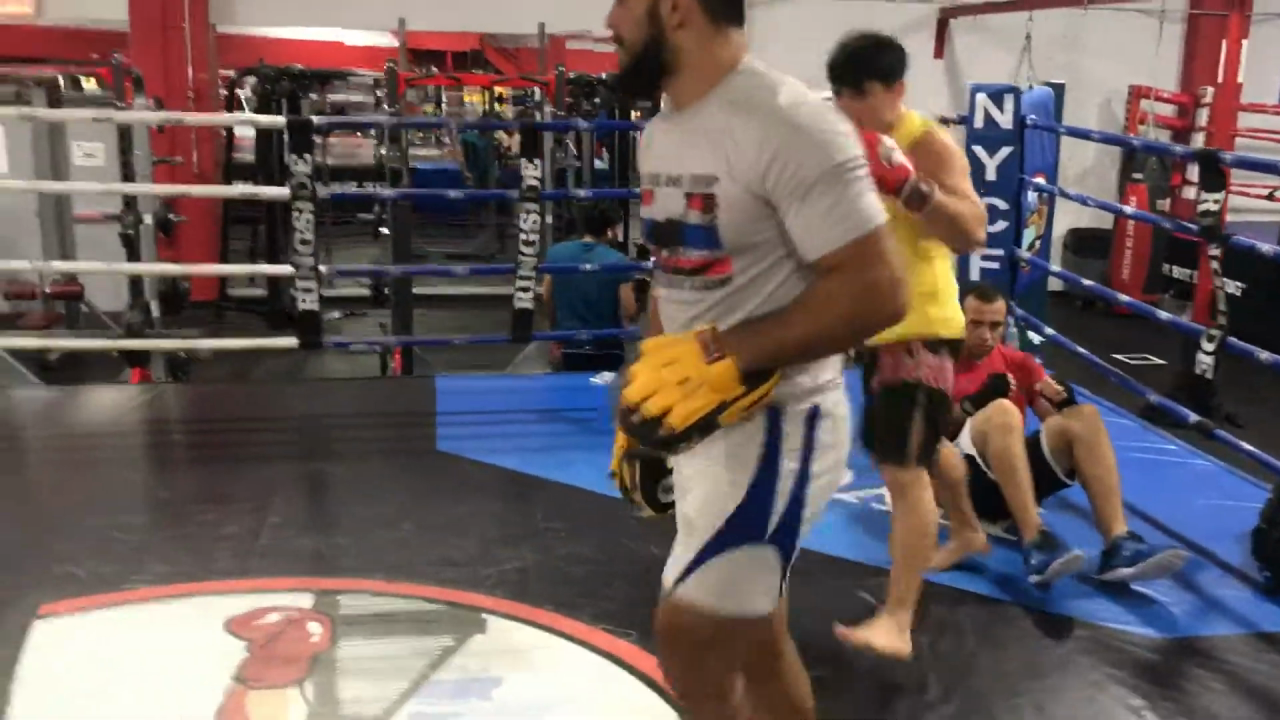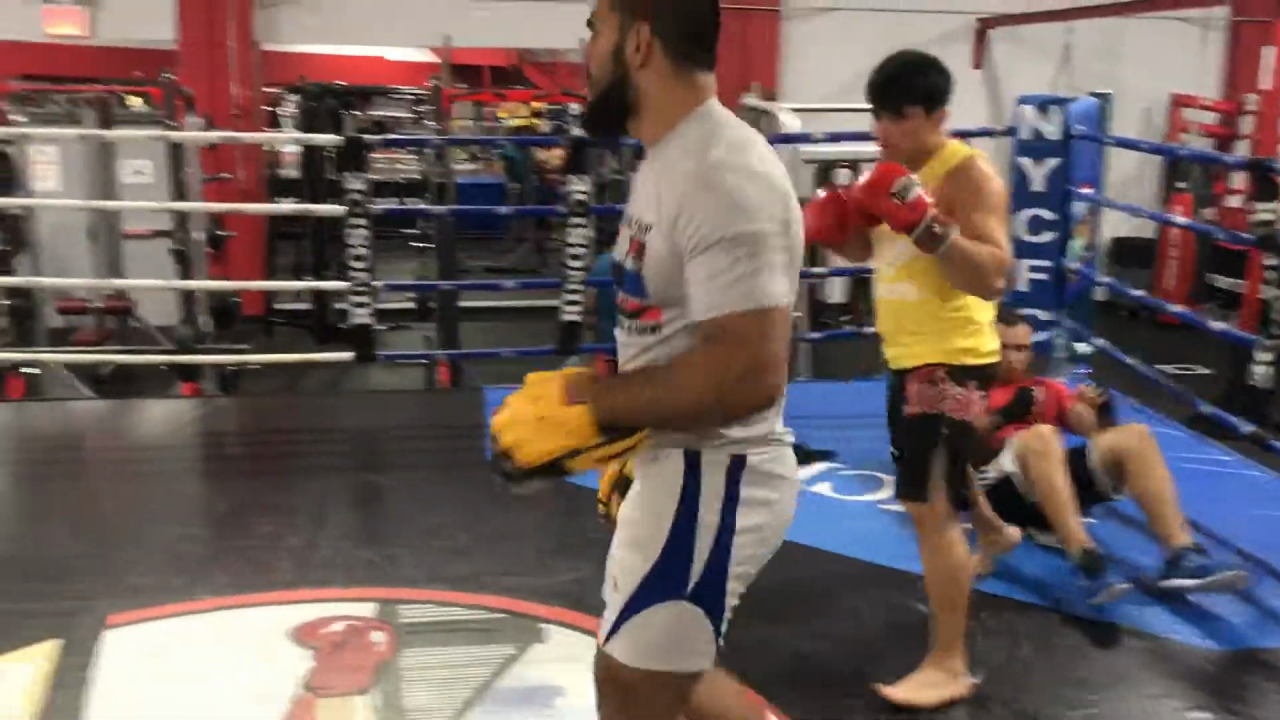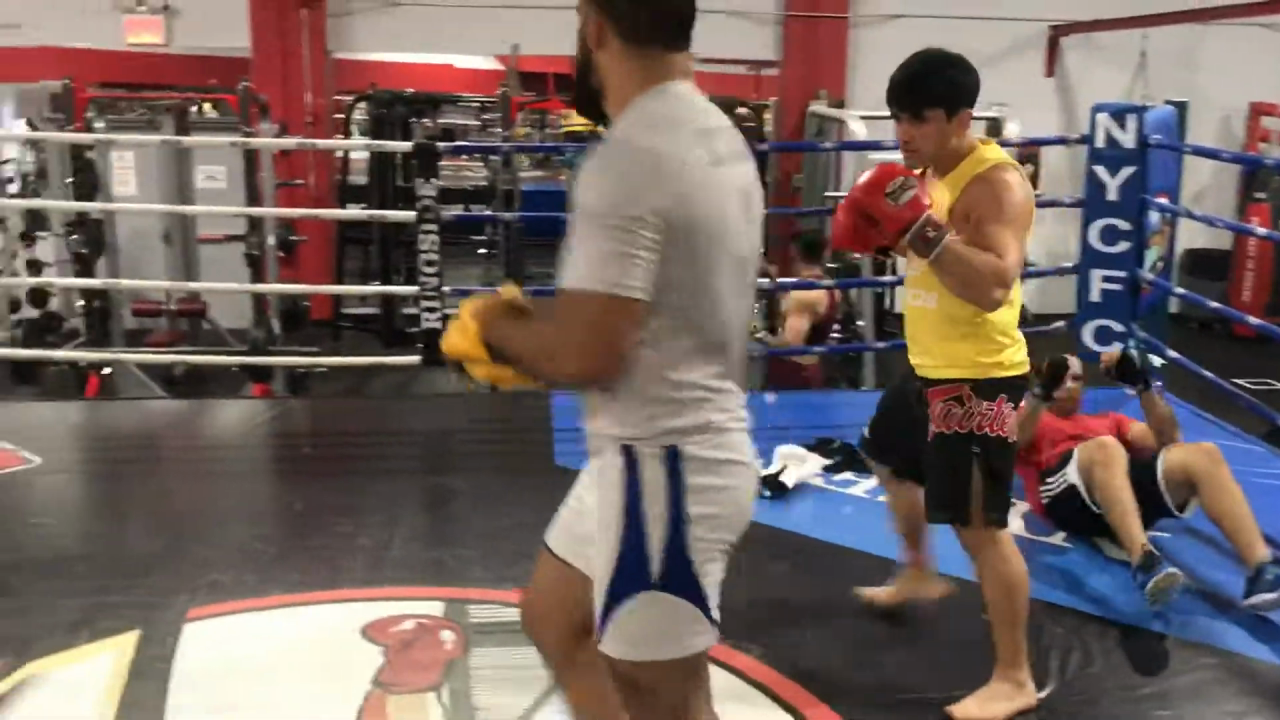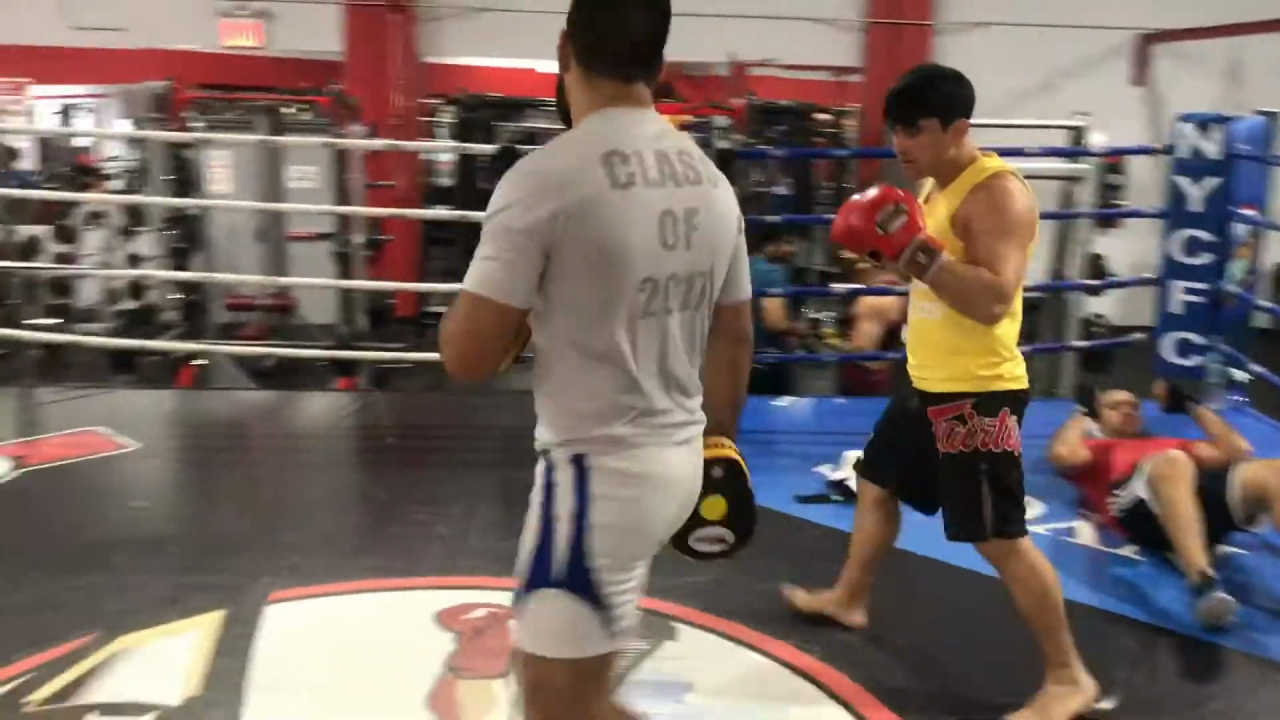
dt=0.2s
person 1, frame 1
left shoulder: (790, 128)
right shoulder: (663, 132)
left elbow: (876, 290)
left wrist: (732, 358)
right wrist: (651, 384)
left hip: (777, 430)
right hip: (712, 428)
left knee: (686, 642)
right knee: (751, 633)
person 1, frame 2
left shoulder: (722, 176)
right shoulder: (669, 161)
left elbow: (746, 371)
left wrist: (594, 406)
right wrist: (617, 429)
left hip: (711, 484)
right hip: (678, 469)
person 1, frame 3
left shoulder: (628, 160)
right shoulder: (720, 140)
left elbow: (587, 353)
left wrist: (493, 324)
left hip: (663, 469)
right hip: (690, 443)
right knee: (553, 614)
person 1, frame 4
left shoulder: (542, 180)
right shoulder: (710, 181)
left elbow: (467, 356)
right elbow: (732, 336)
left wrist: (518, 326)
right wrist: (715, 443)
left hip: (593, 469)
right hip: (674, 458)
right knee: (555, 649)
person 2, frame 1
left shoulder: (928, 145)
left elbow: (971, 231)
left wrist: (909, 186)
left hip: (921, 332)
right hip: (876, 329)
left knee: (904, 469)
right knee: (916, 449)
left ankle: (896, 620)
person 2, frame 2
left shoulder: (969, 176)
right shoulder: (897, 167)
left elbow: (993, 278)
right elbow: (876, 250)
left wrist: (922, 223)
right wrist: (839, 227)
left hip: (950, 362)
right hip: (906, 356)
left knee: (929, 509)
right knee: (936, 486)
left ankle: (947, 665)
person 2, frame 3
left shoulder: (995, 182)
right shoulder: (929, 170)
left elbow: (992, 288)
left wrist: (920, 228)
right wrist: (880, 232)
left hip: (978, 377)
right hip: (929, 366)
left knee: (981, 530)
right knee: (890, 465)
right ankle: (918, 577)
person 2, frame 4
left shoulder: (997, 194)
right shoulder: (933, 187)
left elbow: (993, 301)
left wrist: (913, 251)
right wrist: (879, 240)
left hip: (979, 393)
right hip: (927, 381)
left knee: (998, 539)
right knee: (876, 485)
right ankle: (848, 598)
person 3, frame 1
left shoulder: (1017, 363)
left elbow: (1054, 418)
left wrist: (1064, 404)
right wrist: (971, 404)
left hip: (1013, 474)
right hip: (960, 477)
left knee: (1084, 417)
right knee: (1002, 412)
left ankle: (1118, 543)
right ankle: (1036, 543)
person 3, frame 2
left shoulder: (1047, 389)
left elbow: (1096, 430)
left wrist: (1102, 411)
right wrist: (1002, 415)
left hip: (1057, 476)
right hip: (1001, 484)
left knee: (1134, 436)
right knee: (1041, 436)
left ankle: (1181, 554)
right ankle: (1086, 559)
person 3, frame 3
left shoulder: (1108, 421)
right shoulder: (1030, 418)
left elbow: (1167, 441)
left wrist: (1143, 384)
right wrist: (1041, 392)
right hip: (1064, 494)
left knee: (1204, 454)
right knee: (1105, 447)
right ankle: (1145, 563)
person 3, frame 4
left shoulder: (1173, 444)
right shoulder: (1092, 448)
left elbow: (1238, 454)
right elbow: (1062, 455)
left wrist: (1190, 406)
left knee: (1272, 471)
right knee: (1173, 461)
right ankle: (1202, 583)
